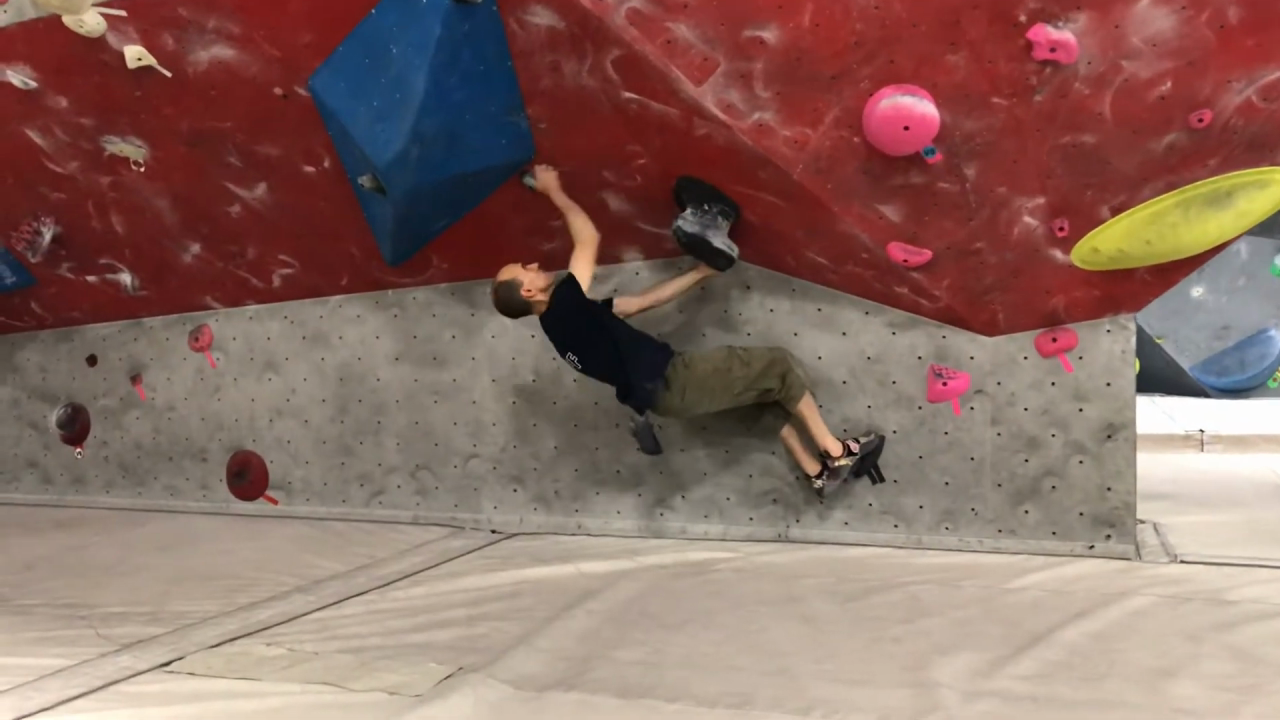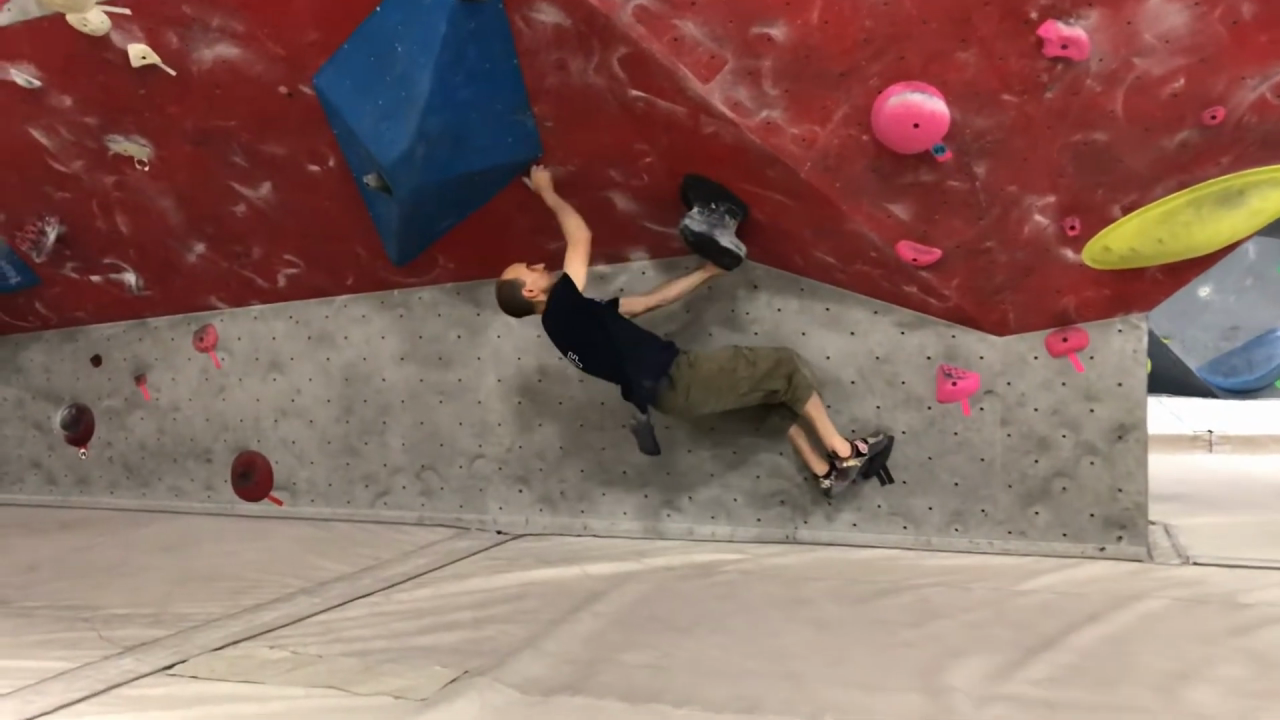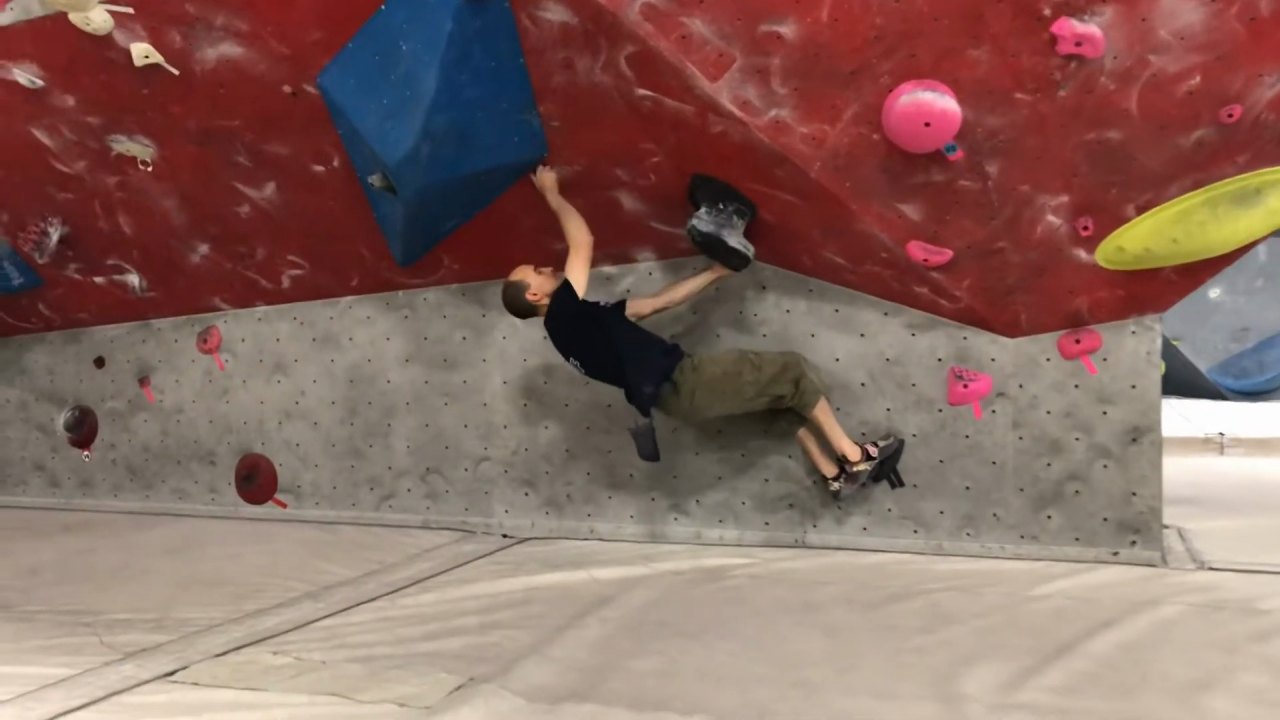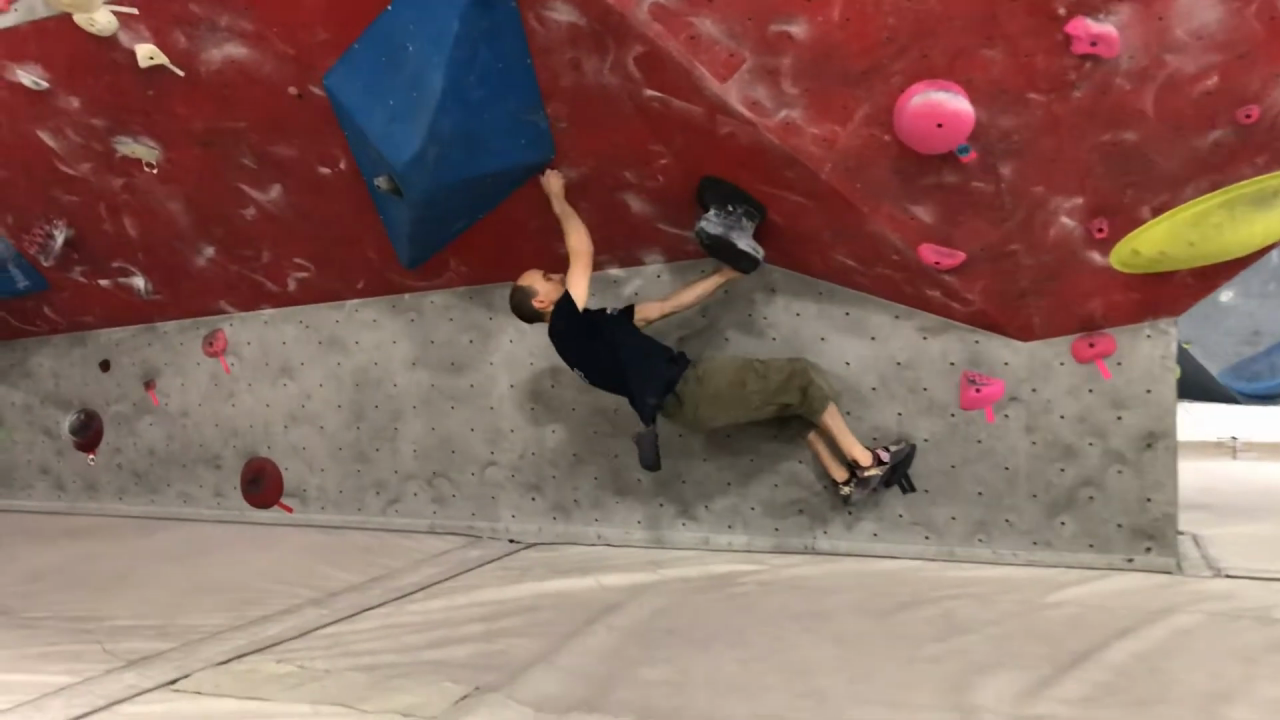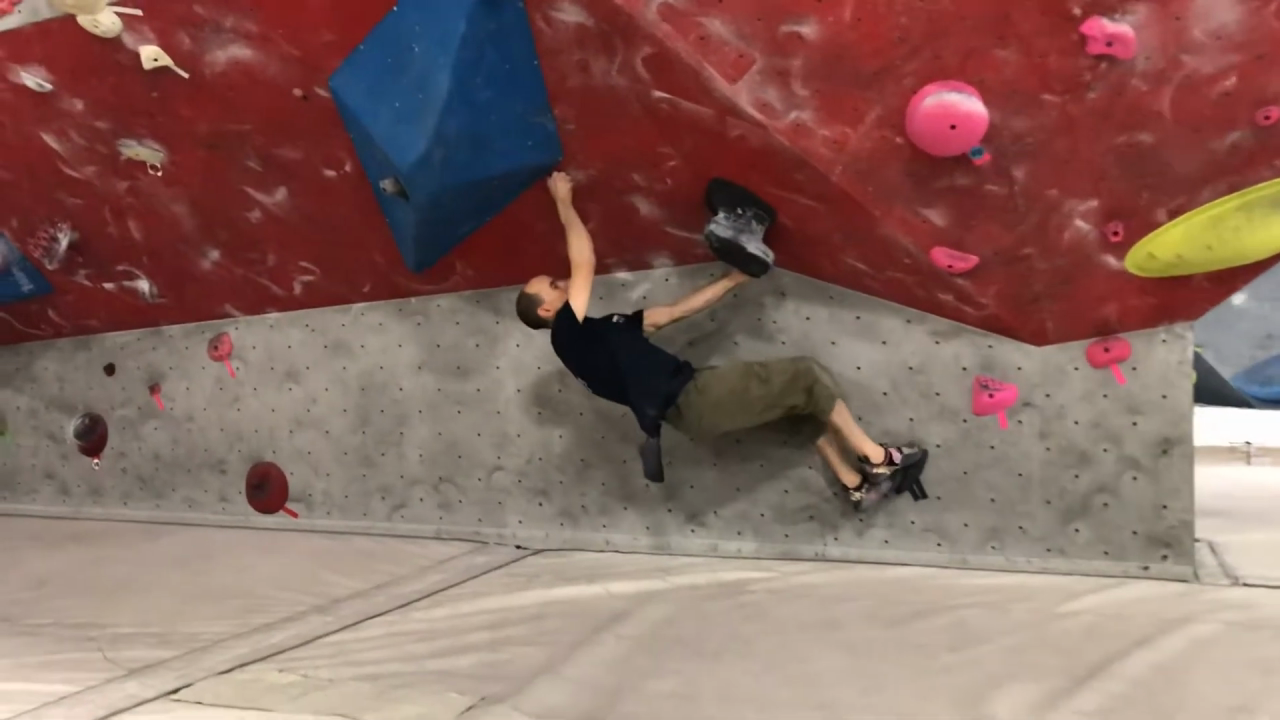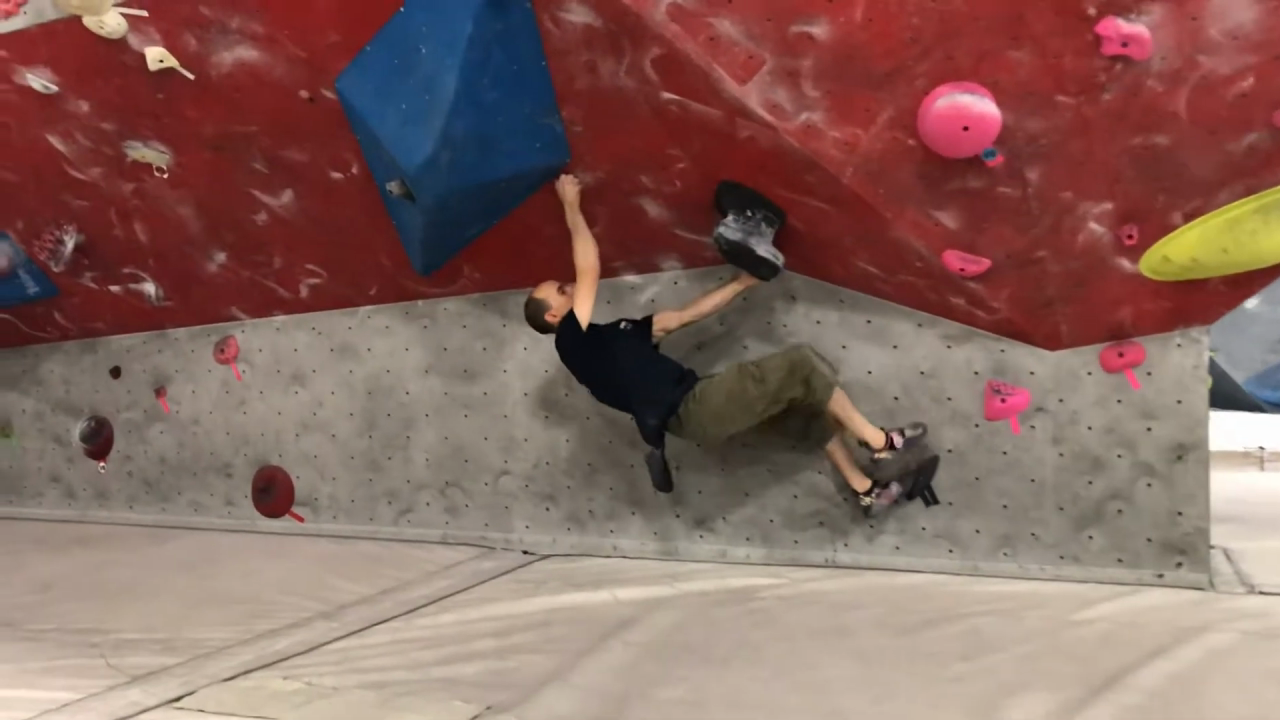
dt=0.1s
person 1, frame 1
left shoulder: (569, 316)
right shoulder: (563, 308)
left elbow: (643, 301)
right elbow: (589, 240)
left wrist: (700, 272)
right wrist: (554, 191)
left hip: (666, 388)
right hip: (673, 383)
left knee: (769, 386)
right knee: (780, 366)
left ankle: (817, 472)
right ankle: (834, 450)
person 1, frame 2
left shoulder: (571, 316)
right shoulder: (562, 309)
left elbow: (649, 301)
right elbow: (582, 239)
left wrist: (707, 272)
right wrist: (547, 192)
left hip: (670, 386)
right hip: (677, 381)
left knee: (776, 385)
right knee: (786, 367)
left ankle: (825, 471)
right ankle: (842, 450)
person 1, frame 3
left shoulder: (581, 317)
right shoulder: (563, 316)
left elbow: (654, 303)
right elbow: (582, 243)
left wrist: (714, 273)
right wrist: (552, 194)
left hip: (678, 384)
right hip: (681, 386)
left knee: (784, 388)
right knee: (793, 370)
left ankle: (835, 475)
right ankle: (852, 455)
person 1, frame 4
left shoulder: (588, 324)
right shoulder: (568, 326)
left elbow: (663, 307)
right elbow: (583, 252)
left wrist: (723, 276)
right wrist: (557, 198)
left hip: (685, 391)
right hip: (688, 395)
left knee: (793, 392)
right knee: (801, 377)
left ankle: (845, 478)
right ankle: (863, 459)
person 1, frame 5
left shoulder: (605, 328)
right shoulder: (568, 335)
left elbow: (672, 312)
right elbow: (585, 263)
left wrist: (733, 279)
right wrist: (564, 202)
left hip: (694, 396)
right hip: (694, 404)
left knee: (802, 396)
right knee: (805, 375)
left ankle: (857, 485)
right ankle: (875, 457)
person 1, frame 6
left shoulder: (614, 333)
right shoulder: (573, 341)
left elbow: (681, 317)
right elbow: (590, 269)
left wrist: (742, 283)
right wrist: (571, 205)
left hip: (697, 403)
right hip: (696, 412)
left knee: (805, 395)
right knee: (800, 363)
left ankle: (867, 491)
right ankle: (876, 440)
